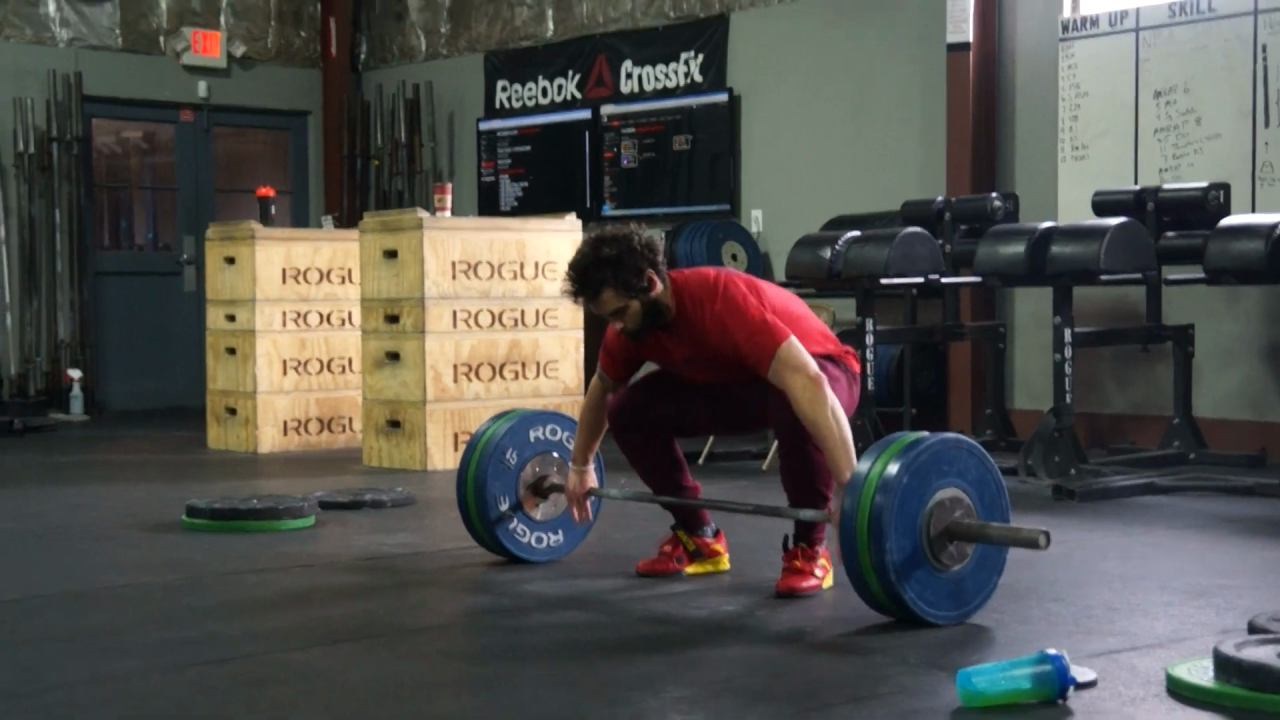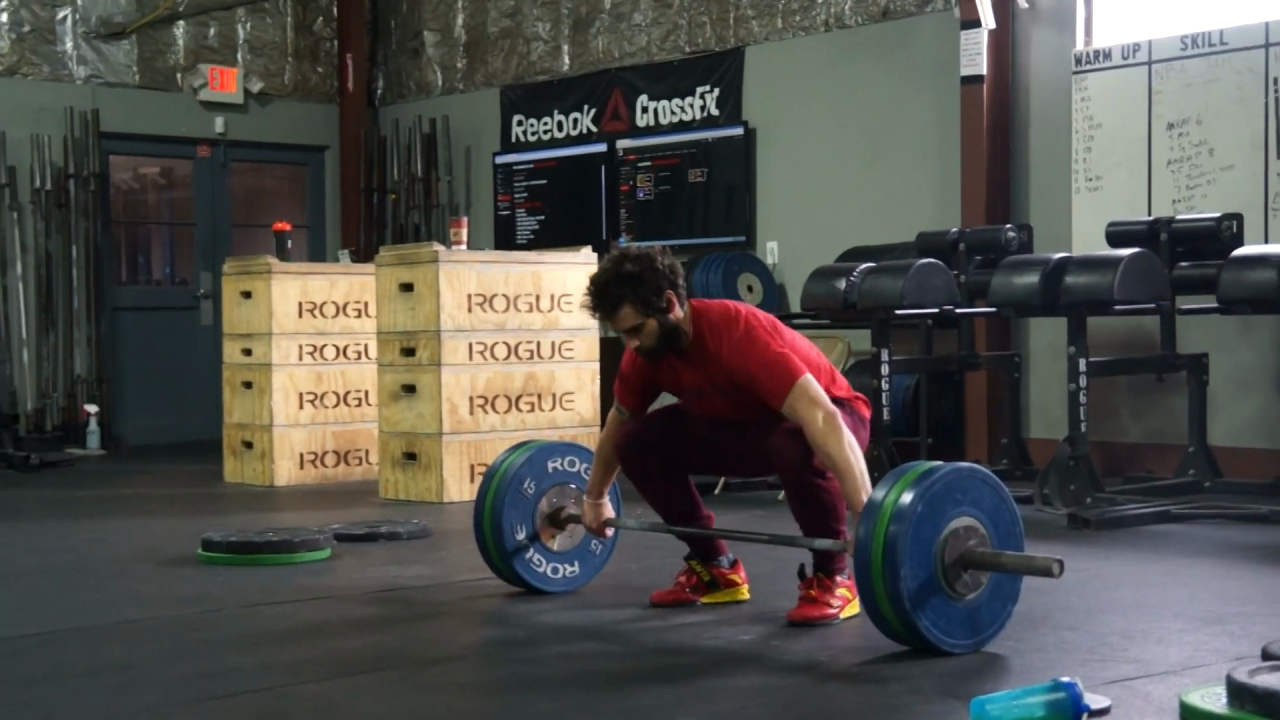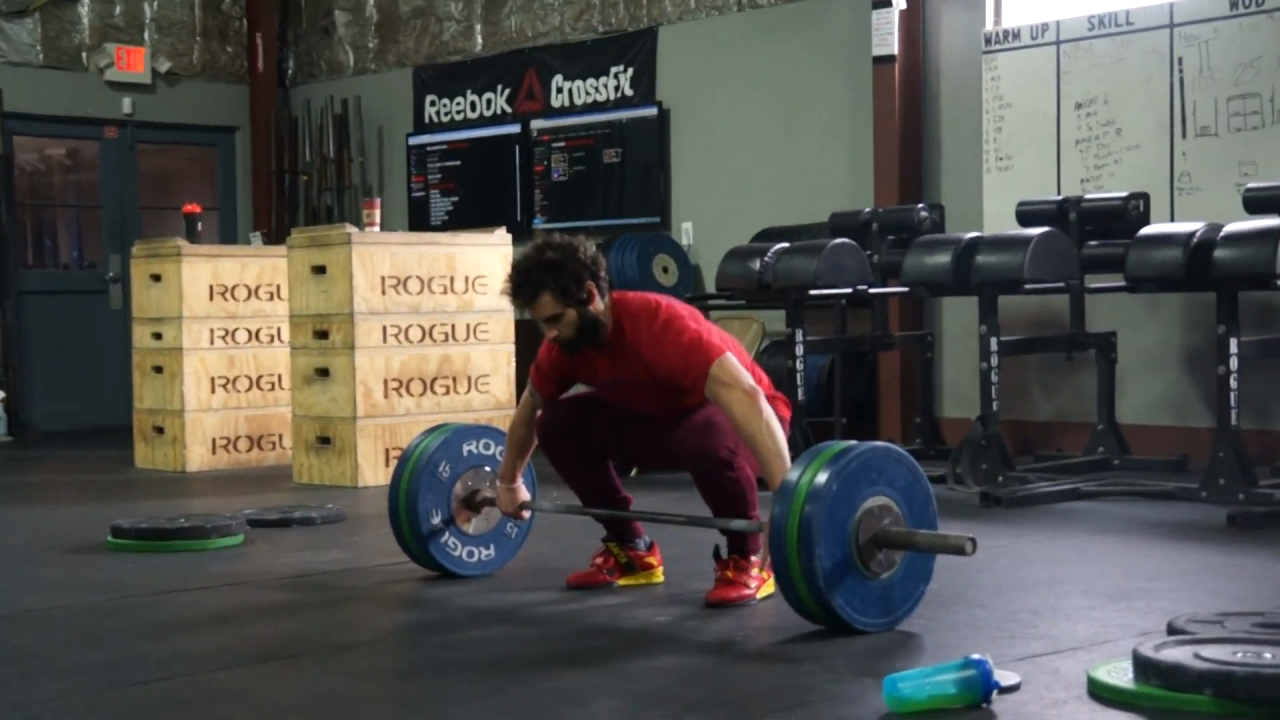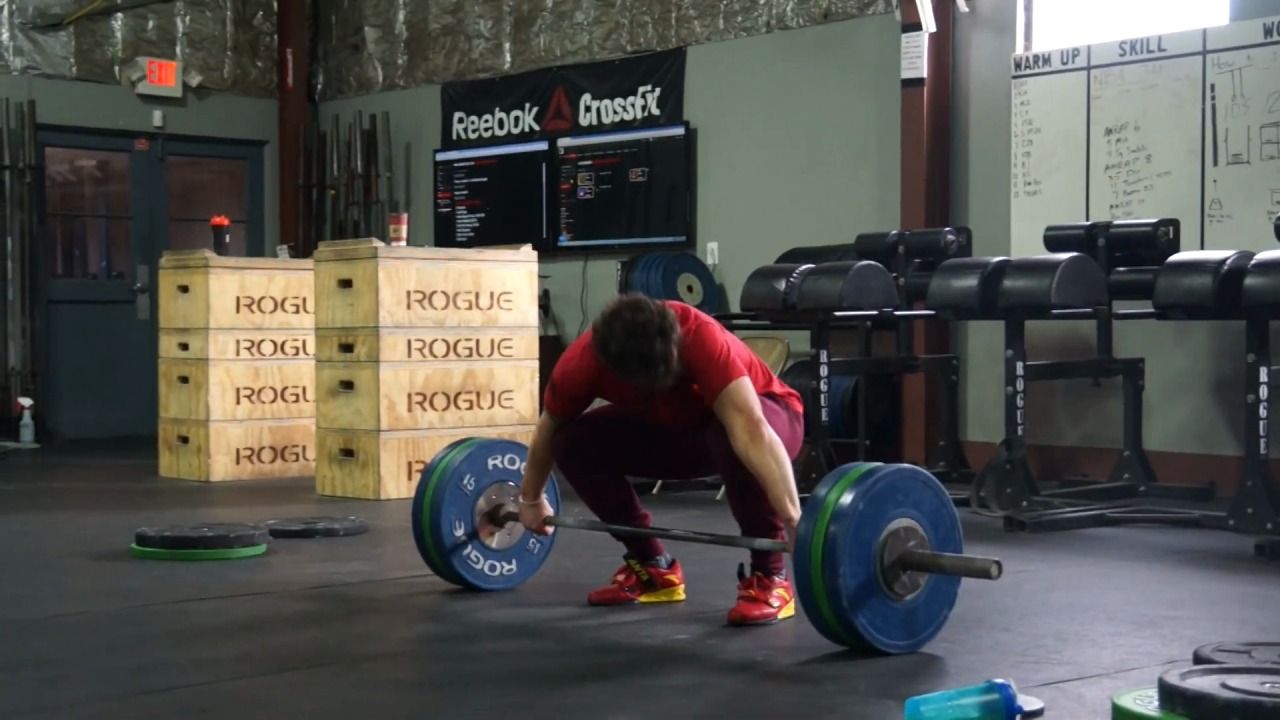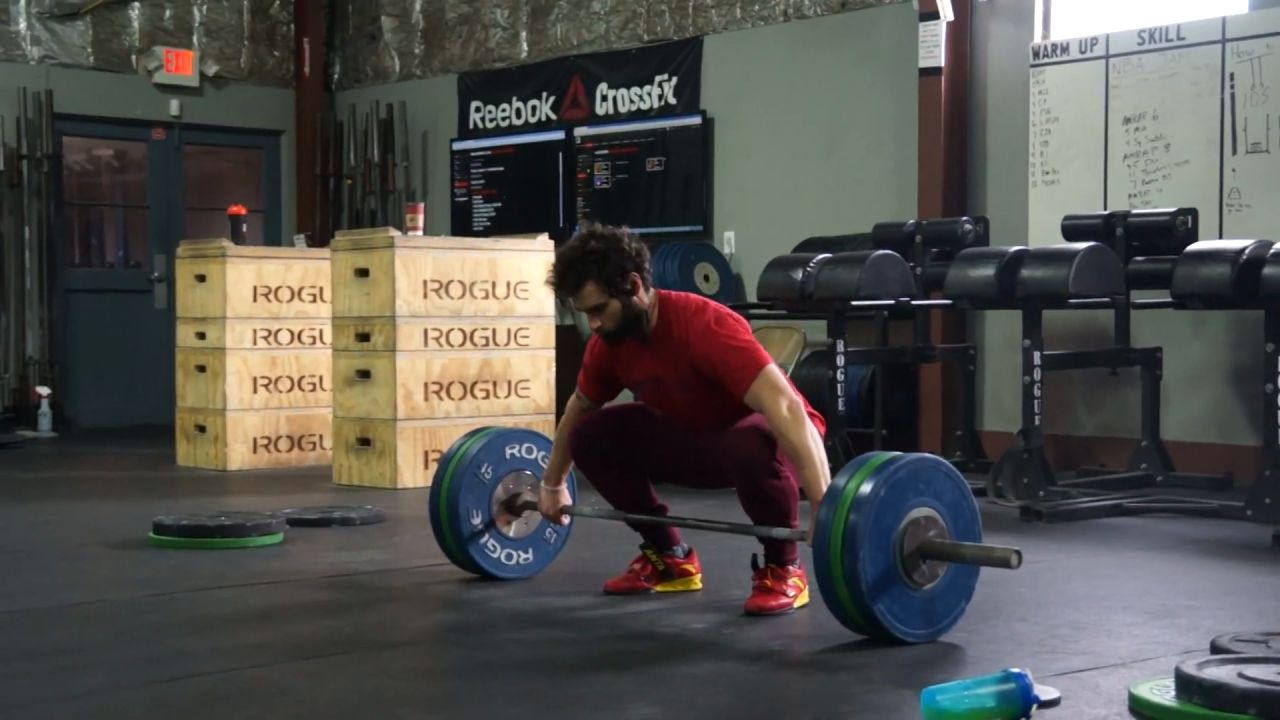
dt=0.7s
person 1, frame 1
left shoulder: (721, 301)
right shoulder: (630, 321)
left elbow: (807, 385)
right elbow: (601, 390)
left wrist: (850, 488)
right wrist: (580, 467)
left hip: (818, 367)
left knee: (796, 412)
right knee: (628, 410)
left ankle: (810, 549)
right ankle: (699, 536)
person 1, frame 2
left shoulder: (739, 334)
right shoulder: (646, 351)
left elbow: (821, 418)
right elbow: (618, 421)
right wrist: (595, 498)
left hip: (828, 414)
left knee: (800, 448)
right knee: (635, 444)
left ankle: (831, 579)
right ankle: (715, 567)
person 1, frame 3
left shoulder: (657, 325)
right shoulder: (564, 345)
left elbow: (744, 398)
right elbow: (530, 408)
right wrist: (508, 482)
left hip: (743, 409)
left knee: (704, 441)
right knee: (556, 424)
left ankle: (745, 560)
right ankle: (631, 549)
person 1, frame 4
left shoulder: (696, 335)
right shoulder: (583, 361)
left elbow: (749, 431)
right elbow: (549, 427)
left wrist: (794, 524)
right wrist: (531, 500)
left hip: (762, 412)
left knee: (736, 447)
right knee: (573, 443)
left ankle: (771, 579)
right ankle: (651, 565)
person 1, frame 5
left shoulder: (705, 326)
right shoulder: (608, 344)
left elbow: (785, 409)
right elbow: (579, 408)
right wrist: (552, 485)
left hip: (773, 434)
right hip: (697, 437)
left knee: (750, 449)
right knee: (590, 437)
left ankle: (783, 568)
right ankle: (669, 556)
